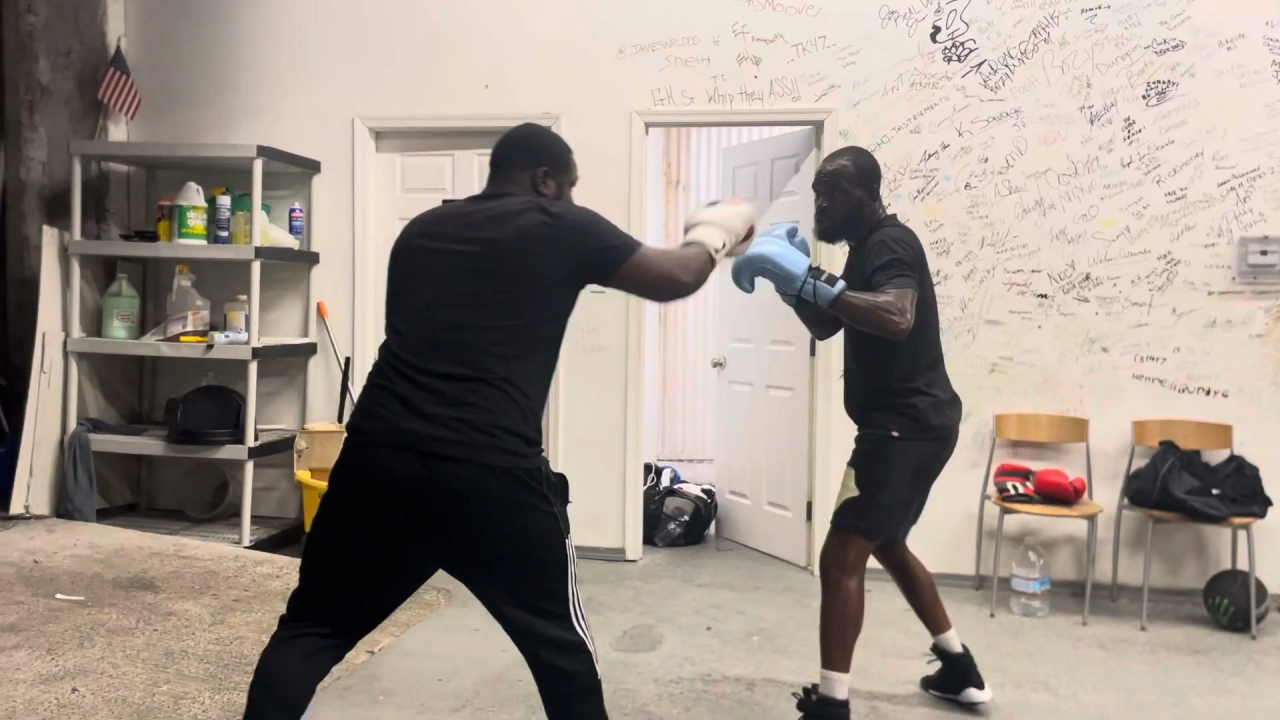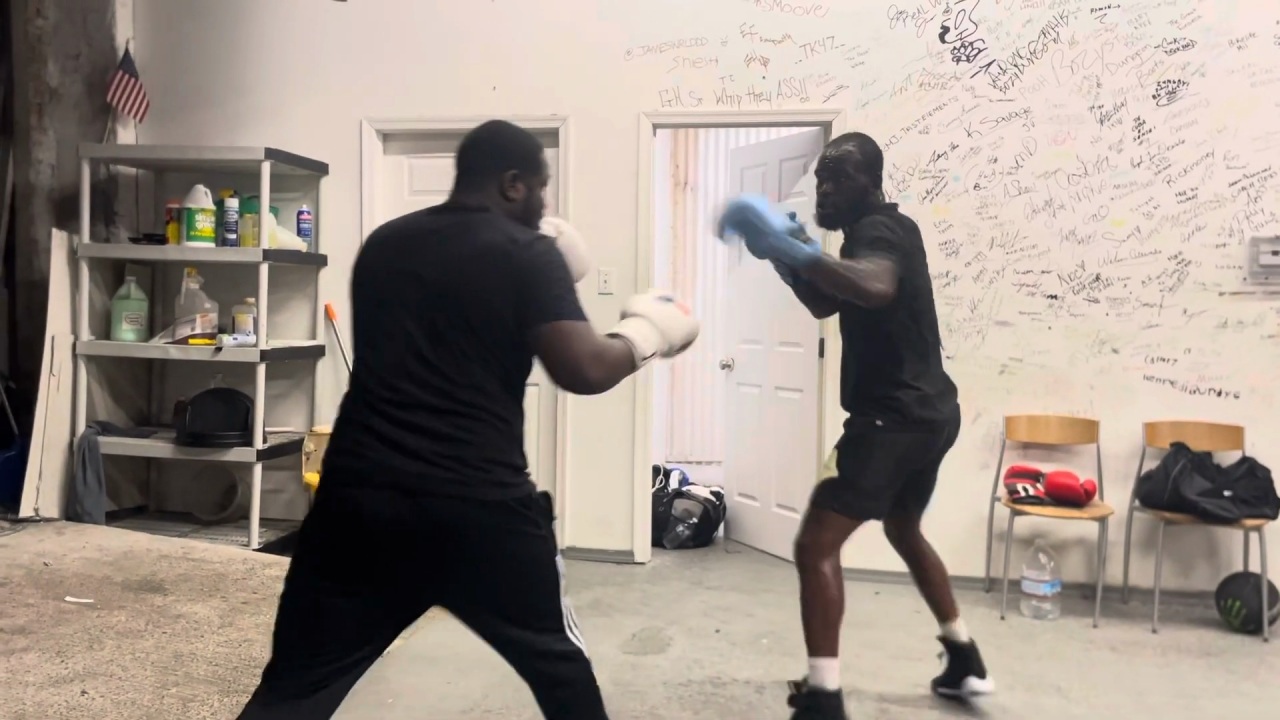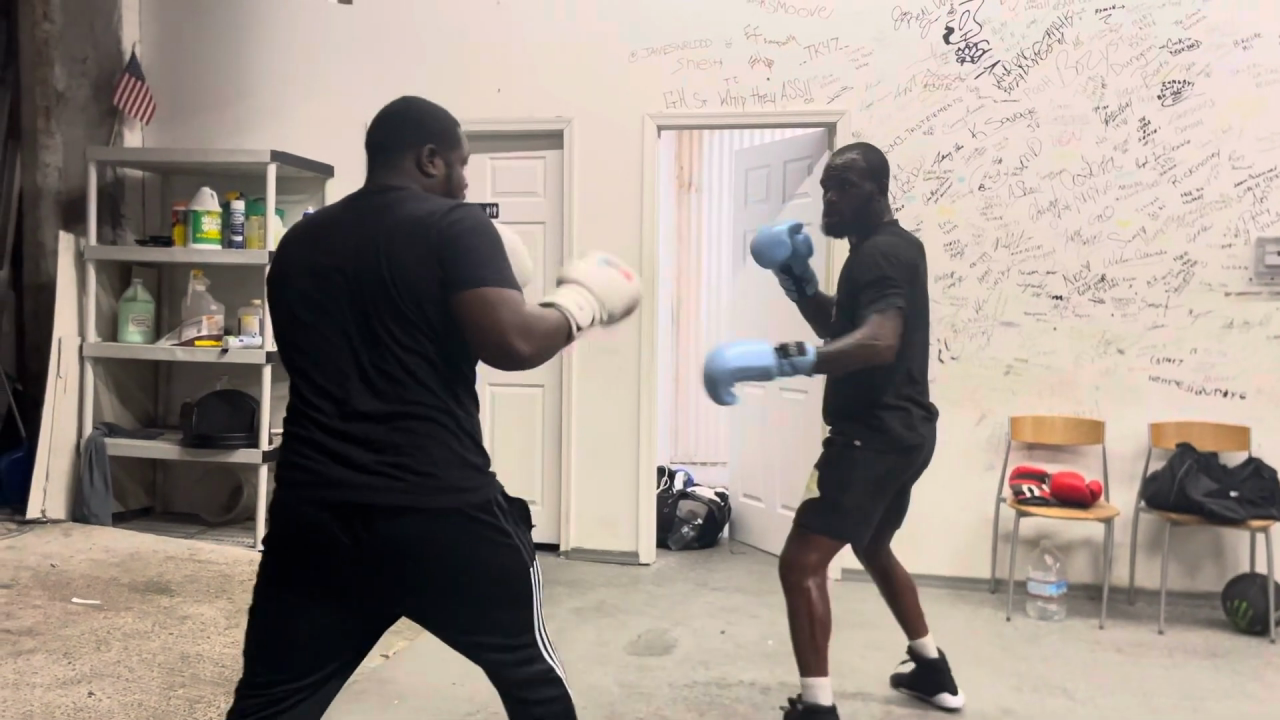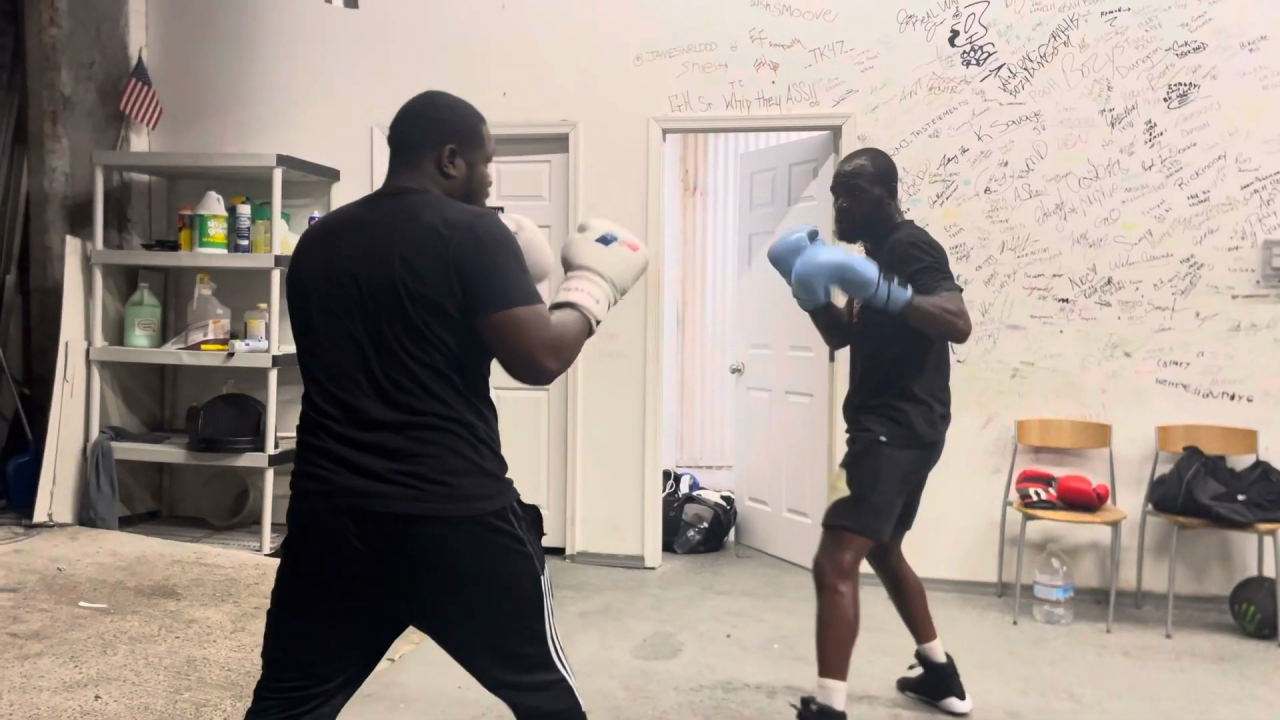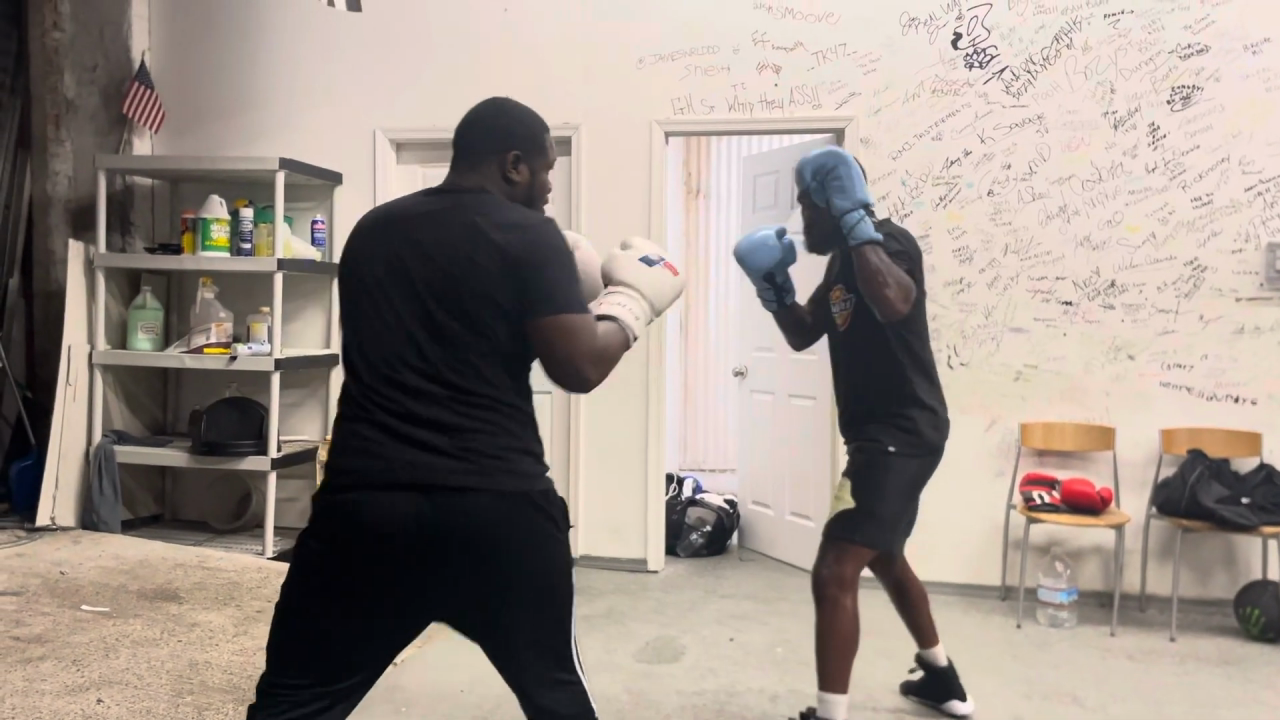
dt=0.3s
person 1, frame 1
left shoulder: (422, 231)
right shoulder: (560, 228)
right elbow: (674, 277)
right wrist: (718, 229)
left hip: (379, 456)
right hip: (490, 472)
left knee: (310, 630)
right knee: (560, 645)
person 1, frame 2
left shoulder: (381, 245)
right shoulder: (525, 252)
right elbow: (582, 369)
right wrist: (649, 331)
left hip: (360, 492)
right hip: (478, 501)
right knee: (559, 664)
person 1, frame 3
left shoulder: (296, 245)
right shoulder: (453, 226)
right elbow: (512, 343)
right wrist: (584, 298)
left hip: (314, 509)
right hip: (442, 509)
person 1, frame 4
left shoulder: (318, 242)
right shoulder: (472, 232)
right elbow: (539, 358)
right wrist: (593, 282)
left hip: (332, 514)
right hip: (459, 515)
person 1, frame 5
left shoulder: (371, 231)
right shoulder: (527, 236)
right elbow: (580, 368)
right wrist: (631, 299)
left hip: (365, 500)
right hip: (497, 506)
person 2, frame 1
left shoulder: (890, 244)
right shoulder: (868, 248)
left elbow: (897, 319)
right elbow: (827, 326)
left wrist: (813, 282)
right wrist: (795, 284)
left hip: (903, 425)
right hip: (916, 422)
left knee: (842, 559)
right knee: (887, 544)
right ankle: (959, 668)
person 2, frame 2
left shoulder: (886, 234)
right shoulder: (872, 231)
left elbow: (873, 288)
right elbow: (827, 300)
left wrist: (790, 247)
right wrist: (792, 256)
left hip: (893, 419)
right hip: (925, 411)
left knee: (816, 545)
right knee: (903, 530)
right ankle: (966, 663)
person 2, frame 3
left shoulder: (882, 253)
right shoulder: (890, 247)
left elbow: (878, 343)
right elbow: (838, 326)
left wrist: (782, 359)
right wrist: (798, 279)
left hip: (873, 435)
right hip: (904, 432)
left knee: (801, 563)
right knee: (872, 548)
right ankle: (933, 671)
person 2, frame 4
left shoulder: (912, 248)
right shoulder: (882, 255)
left elbow: (958, 323)
right elbow: (843, 335)
left wrist: (883, 290)
right wrist: (811, 288)
left hip: (896, 430)
right hip: (891, 429)
left knee: (837, 565)
right knee: (884, 550)
person 2, frame 5
left shoulder: (888, 241)
right shoulder: (842, 260)
left elbow: (893, 304)
right elbow: (803, 336)
left wrist: (854, 219)
right wrist: (773, 285)
left hip: (899, 436)
right hip: (883, 434)
left knee: (835, 574)
right knee: (884, 556)
